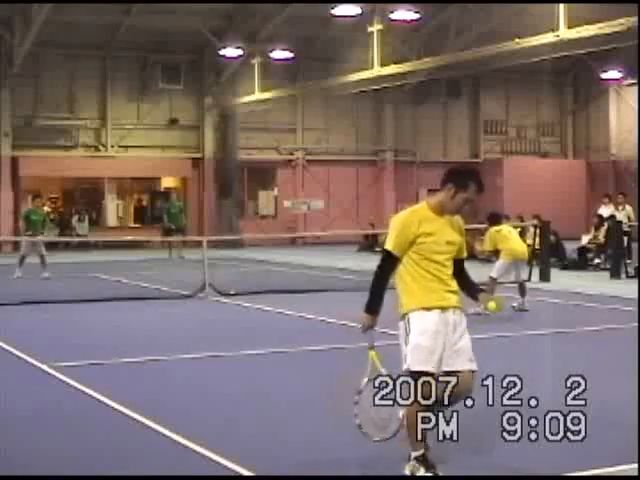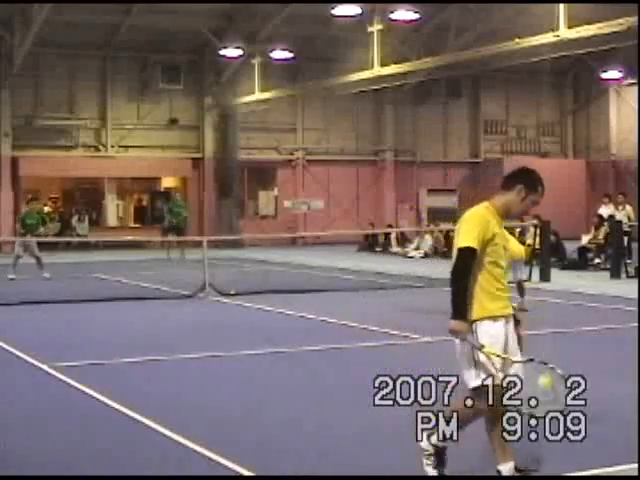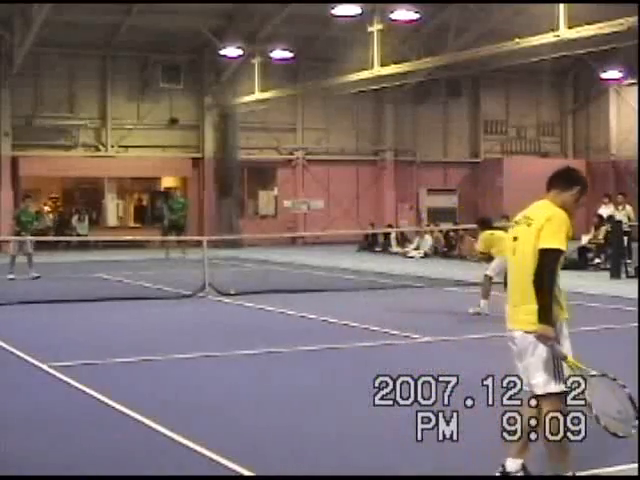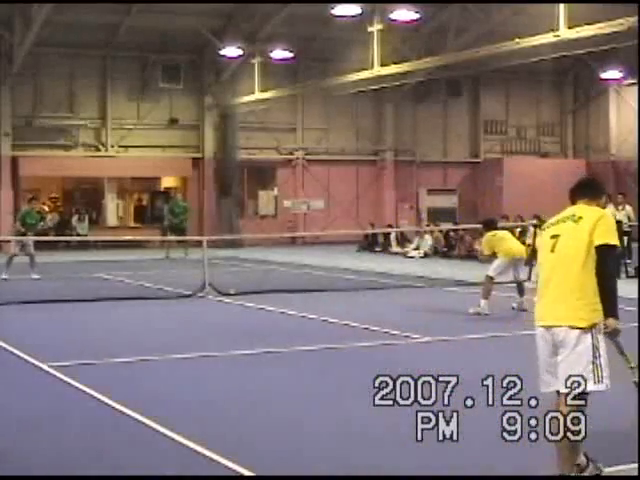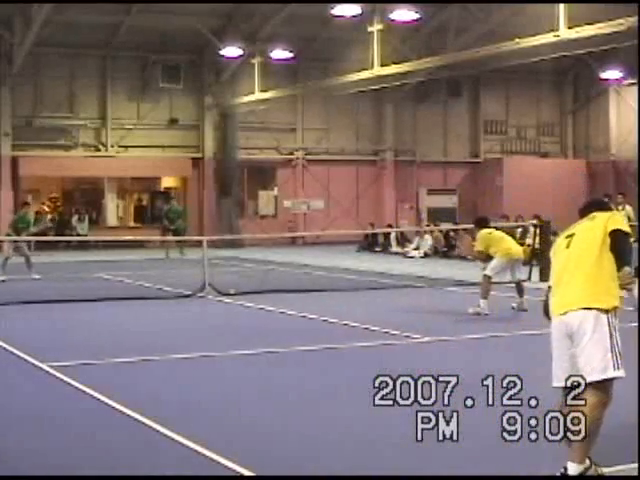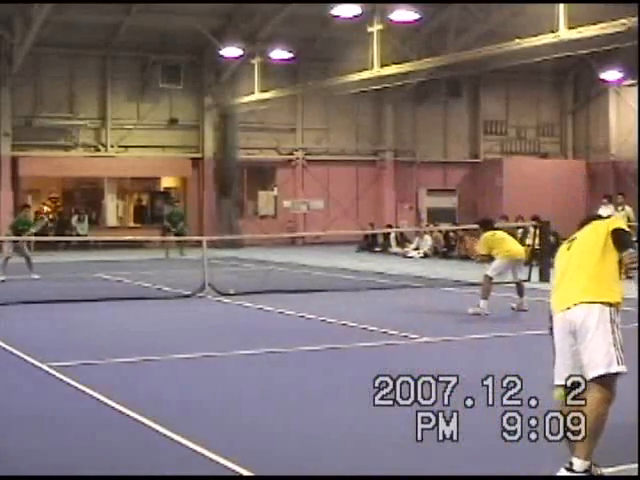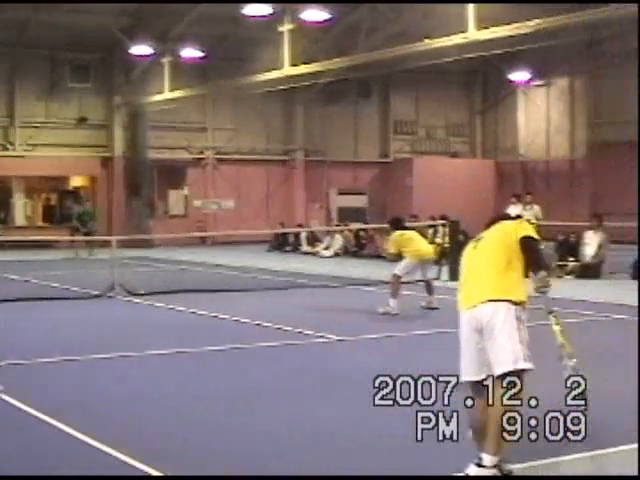
dt=0.4s
person 1, frame 1
left shoulder: (456, 225)
right shoulder: (410, 219)
right elbow: (385, 268)
left wrist: (476, 292)
right wrist: (371, 310)
left hip: (453, 311)
right hip: (421, 312)
left knee: (464, 384)
right knee: (421, 386)
left ankle: (415, 420)
right ankle: (417, 457)
person 1, frame 2
left shoulder: (498, 224)
right shoulder: (478, 218)
right elbow: (461, 269)
left wrist: (510, 314)
right wrist: (458, 317)
left hip: (502, 319)
right hip: (479, 321)
left knee: (500, 395)
right knee: (484, 397)
left ankle: (506, 468)
right ankle: (434, 443)
person 1, frame 3
left shoulder: (525, 216)
right shoulder: (556, 218)
right elbow: (544, 273)
right wrist: (545, 320)
left hip: (521, 320)
right hip: (542, 324)
left knee: (538, 396)
right knee: (554, 399)
left ankle: (513, 464)
right ankle: (562, 474)
person 1, frame 4
left shoulder: (549, 225)
right shoulder: (600, 217)
right elbow: (605, 268)
right wrist: (611, 313)
left hip: (545, 319)
right hip: (579, 319)
left knee: (564, 397)
right knee: (572, 401)
left ankle: (576, 462)
right ankle: (567, 470)
person 1, frame 5
left shoulder: (564, 237)
right shoulder: (611, 218)
right elbow: (619, 242)
left wrist: (555, 317)
right wrist: (625, 268)
left hip: (560, 312)
right hip: (592, 309)
right knee: (598, 392)
left ankle: (579, 463)
right ankle: (574, 469)
person 1, frame 6
left shoulder: (566, 247)
right shoulder: (610, 224)
right elbow: (621, 236)
left wrist: (558, 357)
right wrist: (629, 251)
left hip: (562, 311)
right hip: (595, 307)
right knee: (601, 388)
left ankle: (578, 463)
right ankle: (577, 467)
person 1, frame 7
left shoulder: (472, 246)
right shoulder: (517, 226)
right elbow: (529, 243)
right wrist: (540, 272)
left hip: (468, 310)
right hip: (501, 305)
left knee: (481, 391)
left ankle: (486, 460)
right ankle: (487, 464)
